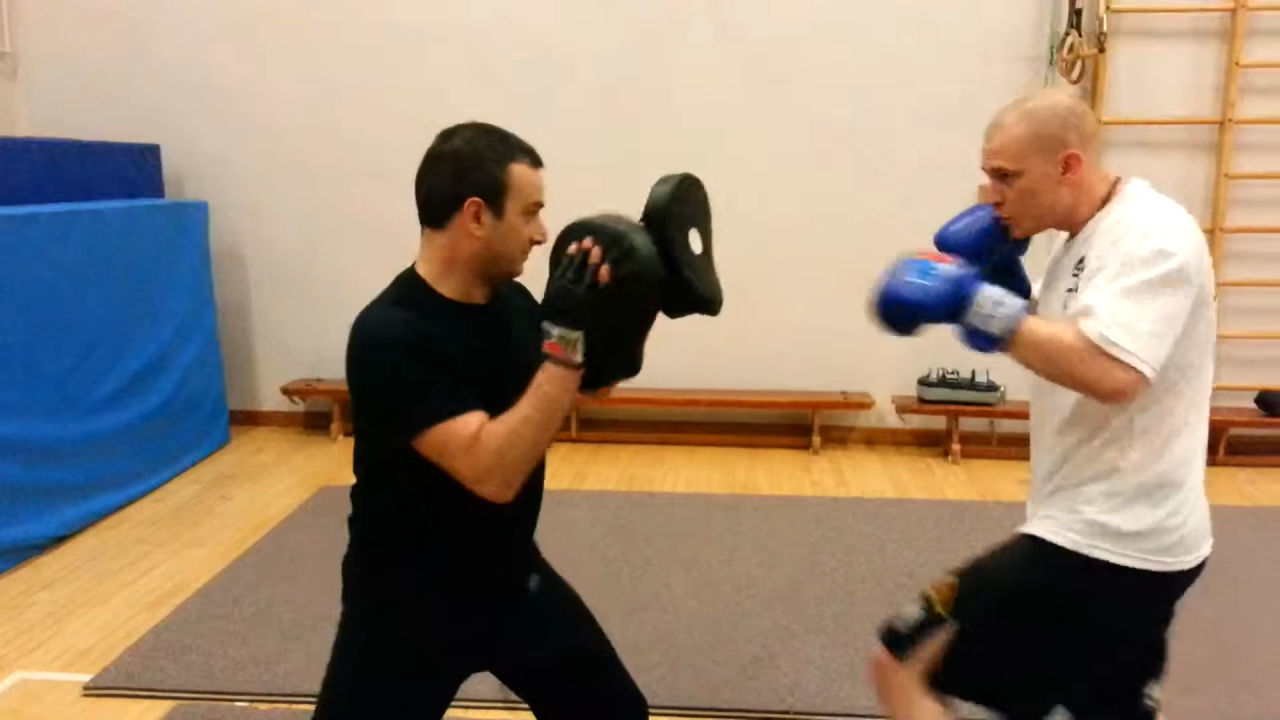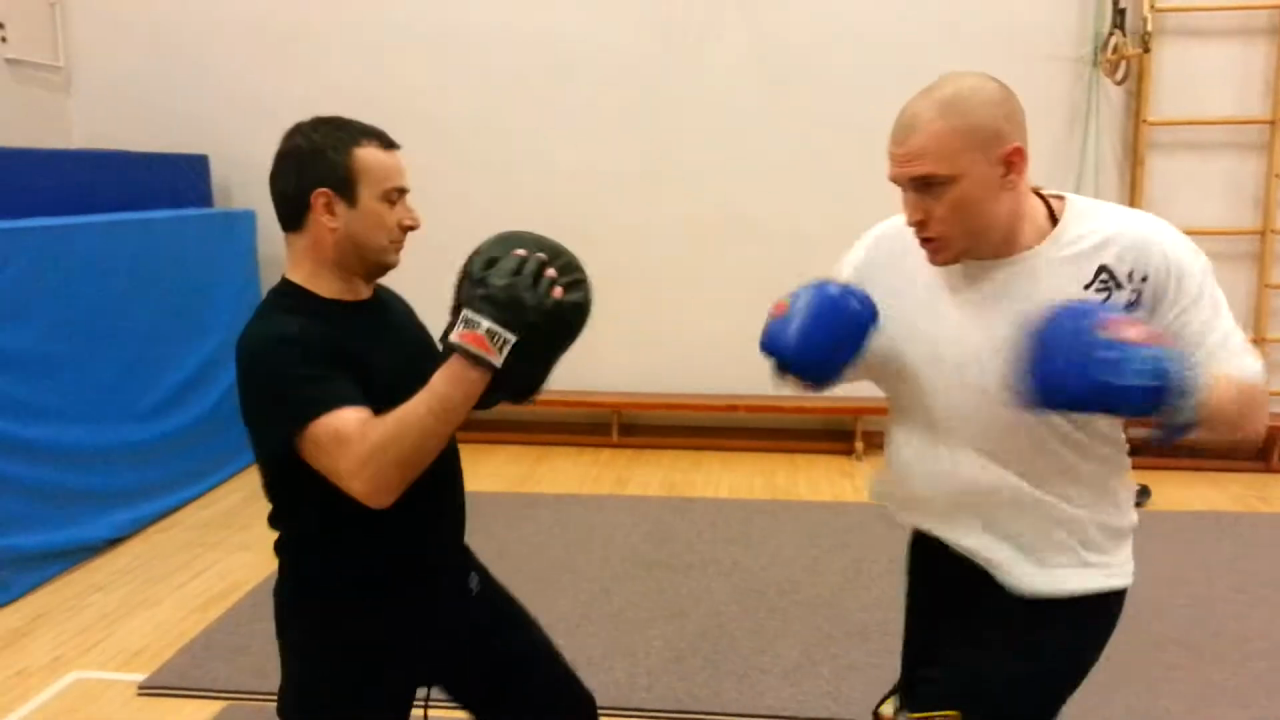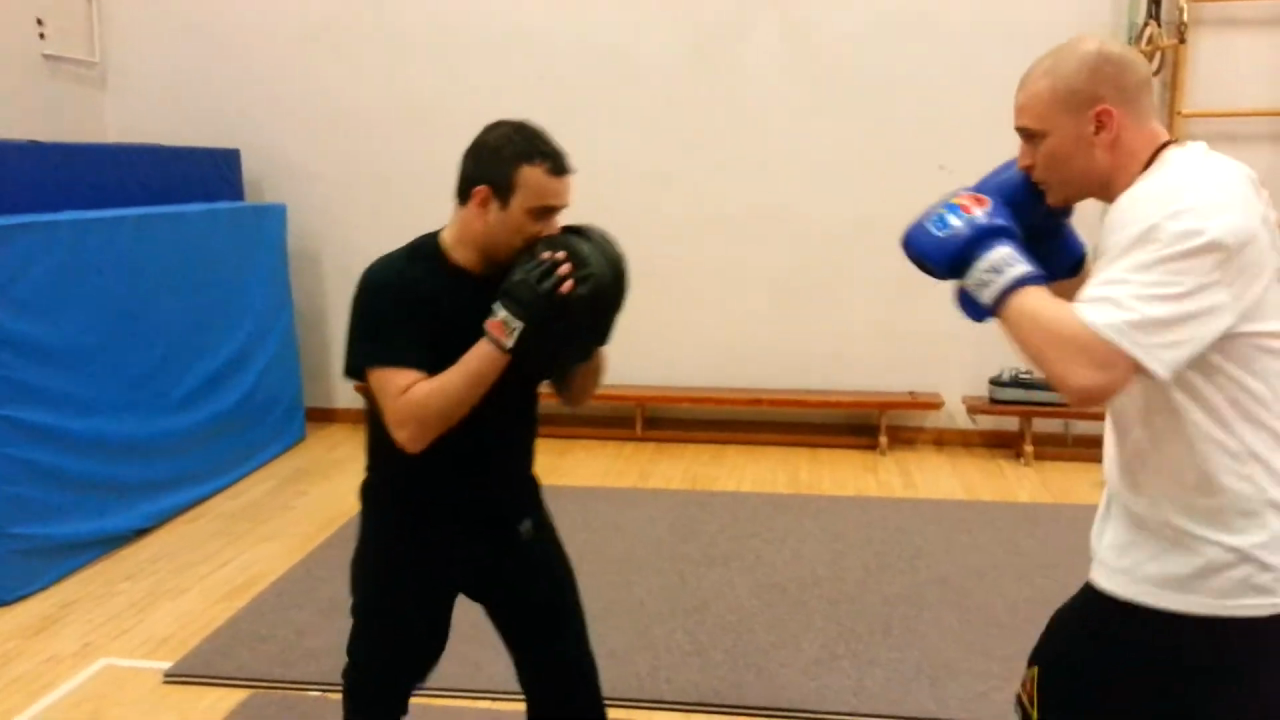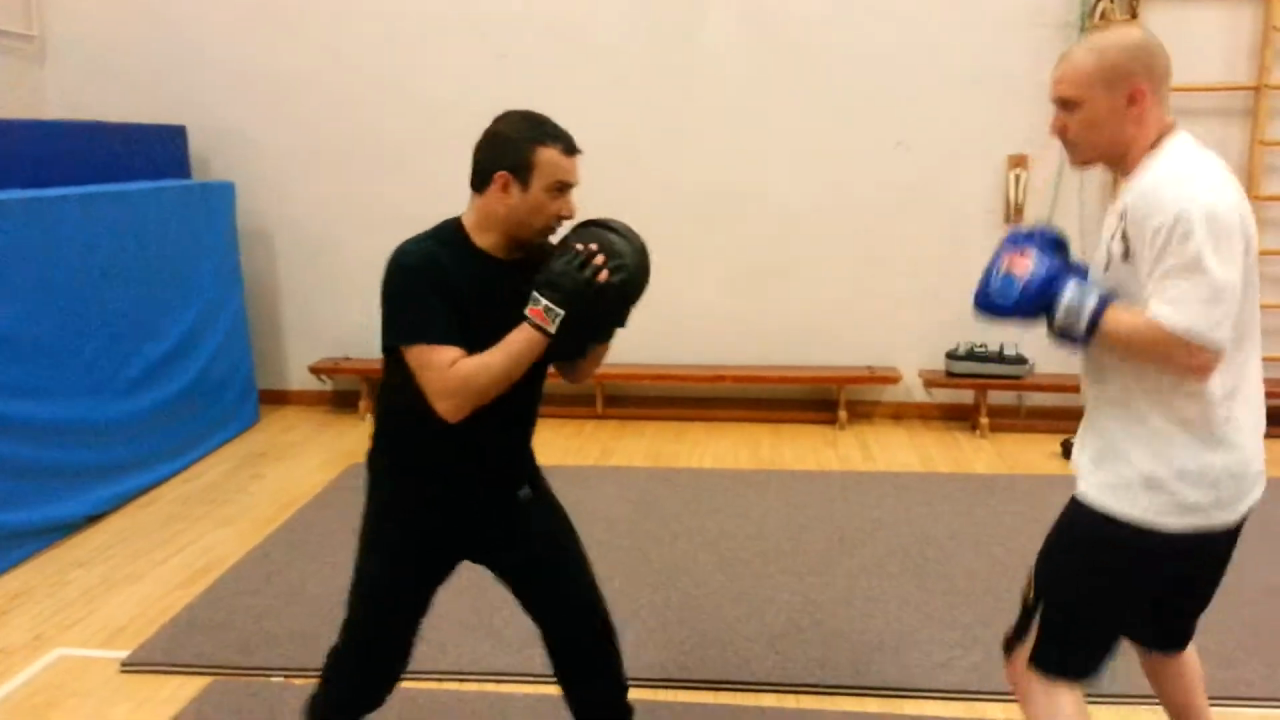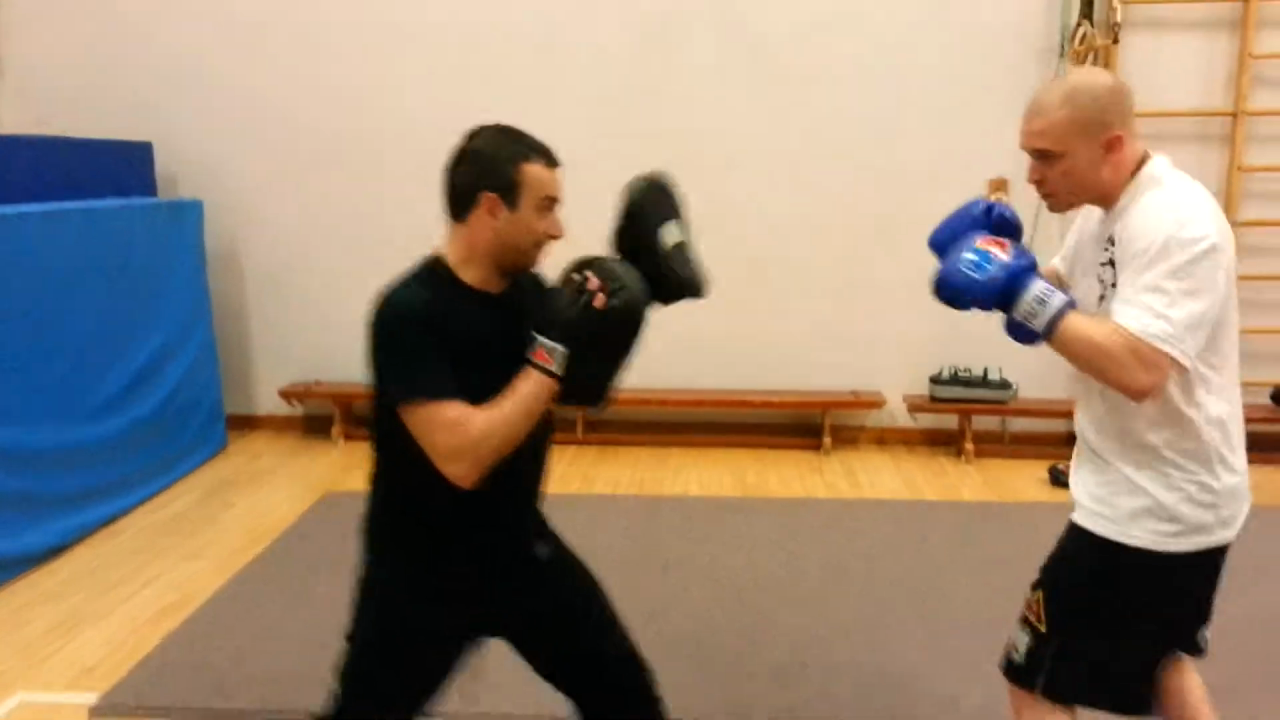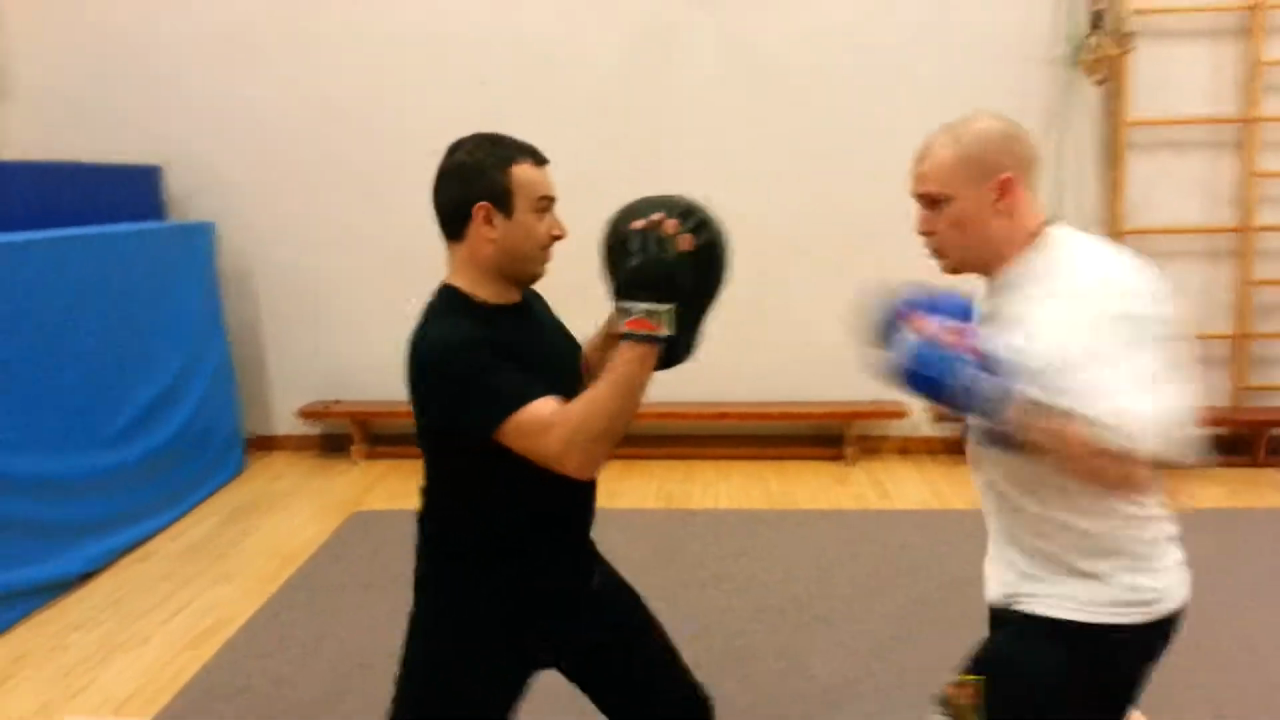
dt=0.7s
person 1, frame 1
left shoulder: (1152, 237)
right shoulder: (1091, 239)
left elbow: (1109, 372)
right elbow: (1059, 353)
left wrist: (979, 301)
right wrist: (993, 293)
left hip: (1106, 543)
left knee: (904, 660)
person 1, frame 2
left shoulder: (1142, 252)
right shoulder: (890, 254)
left elbow: (1246, 414)
right elbow: (809, 353)
left wrist: (1163, 386)
right wrist: (802, 334)
left hip: (1061, 578)
right hip: (946, 550)
person 1, frame 3
left shoulder: (1177, 213)
right shoulder: (1207, 182)
left elbow: (1085, 370)
right elbow: (1120, 330)
left wrist: (994, 260)
right wrist: (1044, 250)
left hip: (1196, 575)
person 1, frame 4
left shoulder: (1182, 194)
right shoulder: (1158, 183)
left elbow: (1190, 348)
left wrist: (1061, 297)
right wrist: (1067, 280)
left hip: (1157, 491)
right hip: (1199, 479)
right knee: (1157, 630)
person 1, frame 5
left shoulder: (1177, 225)
right shoulder: (1111, 207)
left elbow: (1136, 369)
right elbow: (1072, 309)
left wrist: (1021, 290)
right wrist: (1003, 272)
left hip: (1156, 515)
right hip: (1164, 501)
right knee: (1153, 658)
person 1, frame 6
left shoulder: (1104, 298)
right shoulder: (1017, 280)
left elbow: (1127, 464)
left wrist: (992, 396)
left hip: (1093, 602)
right hip: (1038, 579)
person 2, frame 1
left shoulder: (504, 301)
right shoulder: (392, 336)
left elbow: (587, 376)
right elbow: (493, 473)
right wrist: (568, 339)
left hip: (510, 577)
right hip: (409, 599)
person 2, frame 2
left shoulder: (383, 305)
right shoulder: (280, 343)
left elbow: (431, 412)
right elbow: (373, 477)
left hip: (448, 585)
right hip: (346, 622)
person 2, frame 3
left shoulder: (525, 276)
right shoulder: (393, 286)
left elbow: (574, 392)
right elbow: (411, 424)
right wrist: (504, 325)
left hip: (512, 519)
right hip: (409, 530)
person 2, frame 4
left shoulder: (540, 259)
right shoulder: (421, 266)
left elbow: (575, 369)
right elbow: (451, 395)
right wrist: (544, 311)
left hip: (509, 482)
right hip: (416, 494)
left knee: (583, 626)
right knee: (371, 648)
person 2, frame 5
left shoulder: (526, 290)
right shoulder: (412, 313)
right elbow: (462, 457)
right wrist: (551, 354)
left hip: (519, 545)
right hip: (422, 568)
person 2, frame 6
left shoulder: (522, 303)
right shoulder: (451, 343)
left elbow: (578, 384)
right elbow: (577, 451)
left wrist: (623, 324)
left hip: (569, 571)
right hip: (475, 596)
